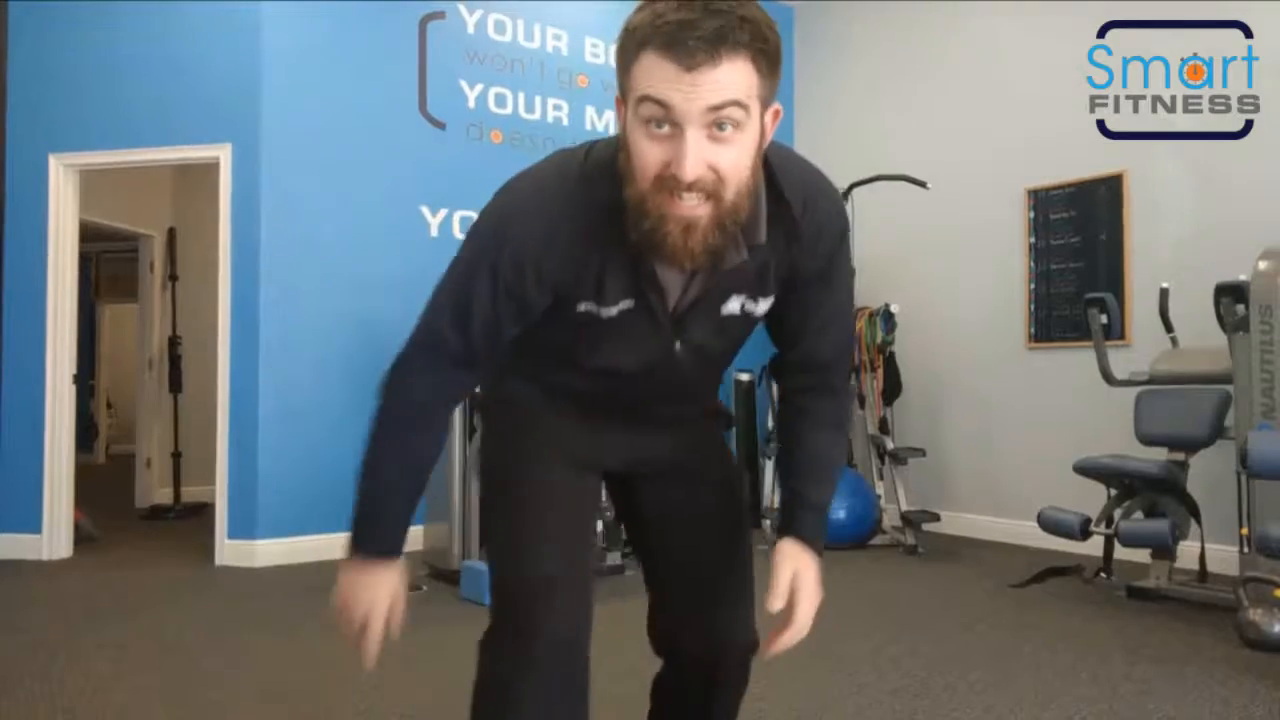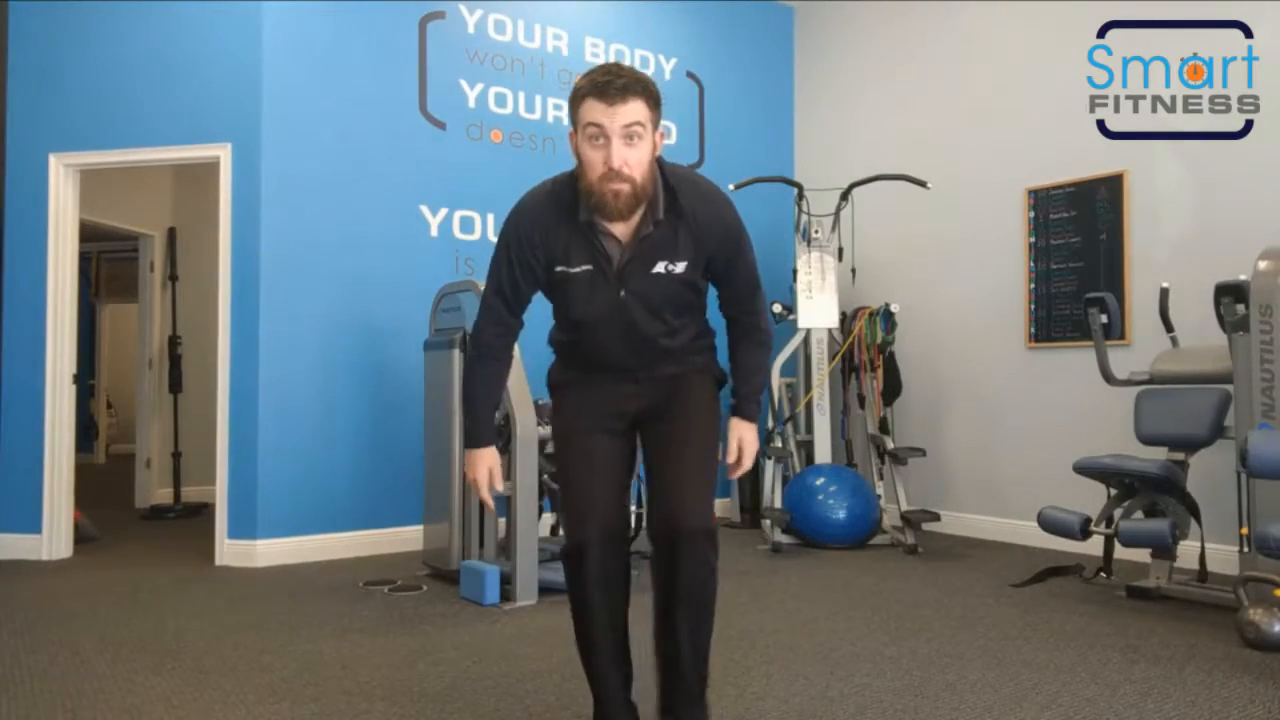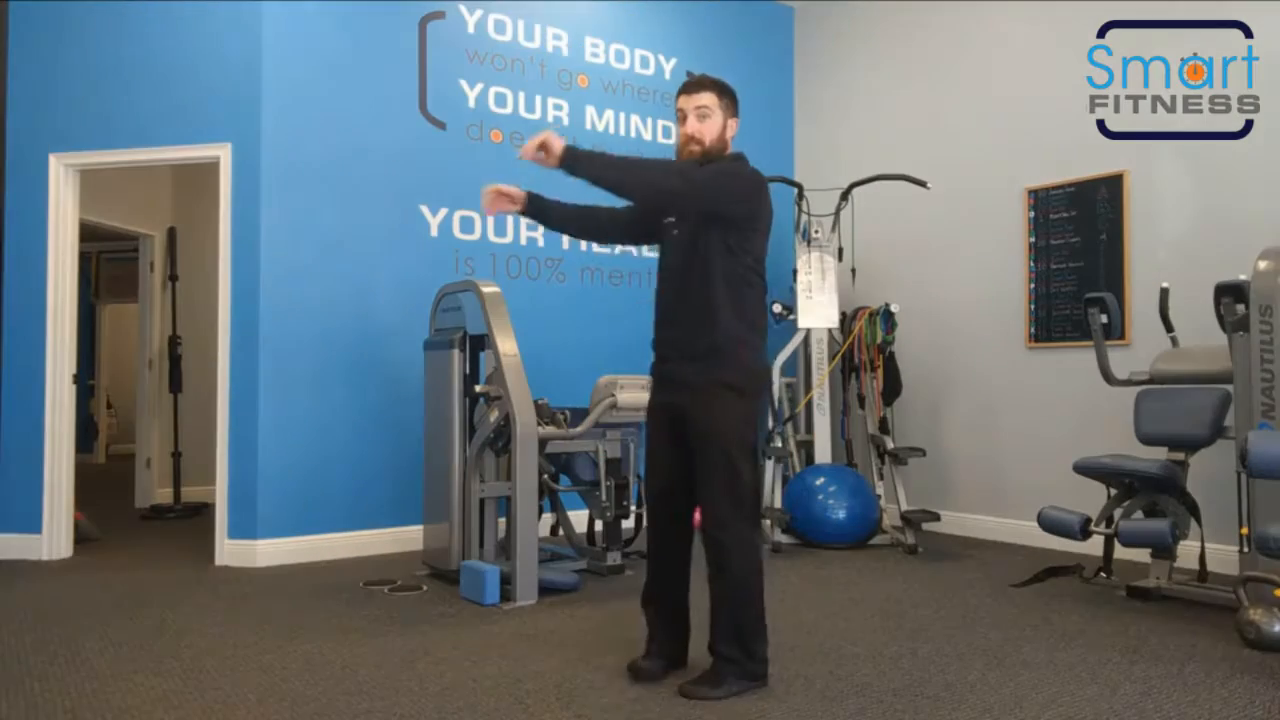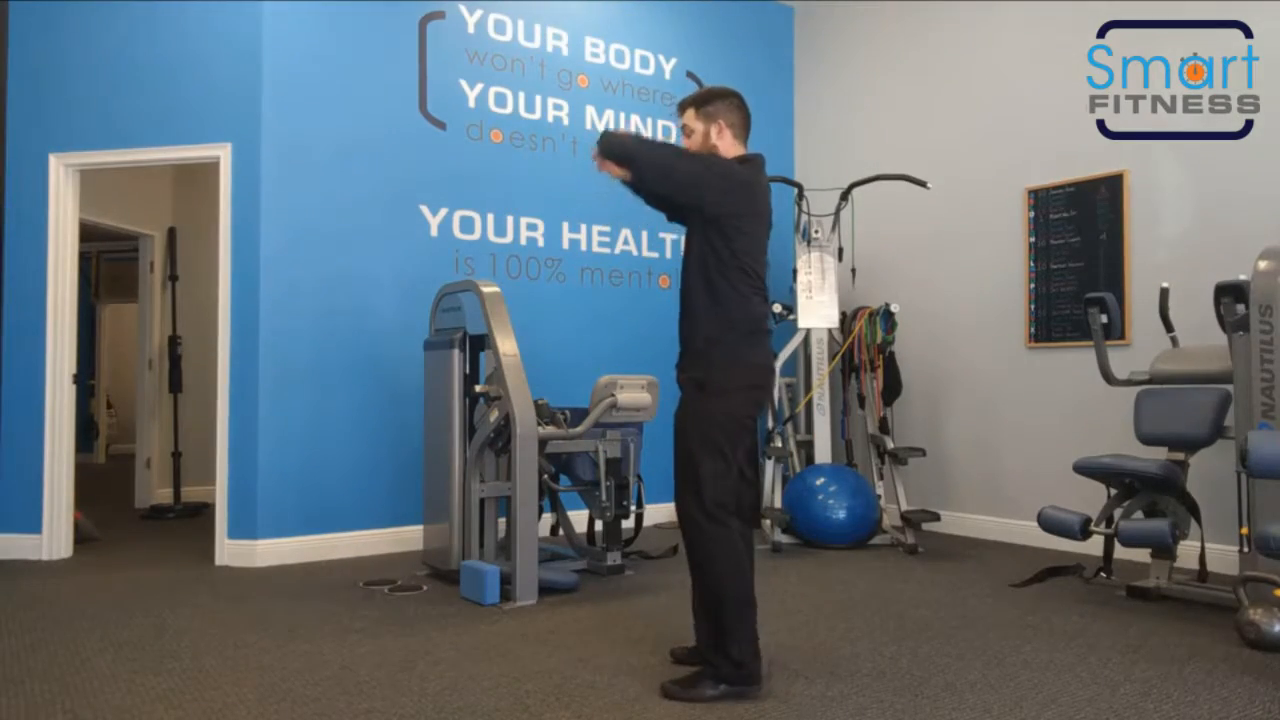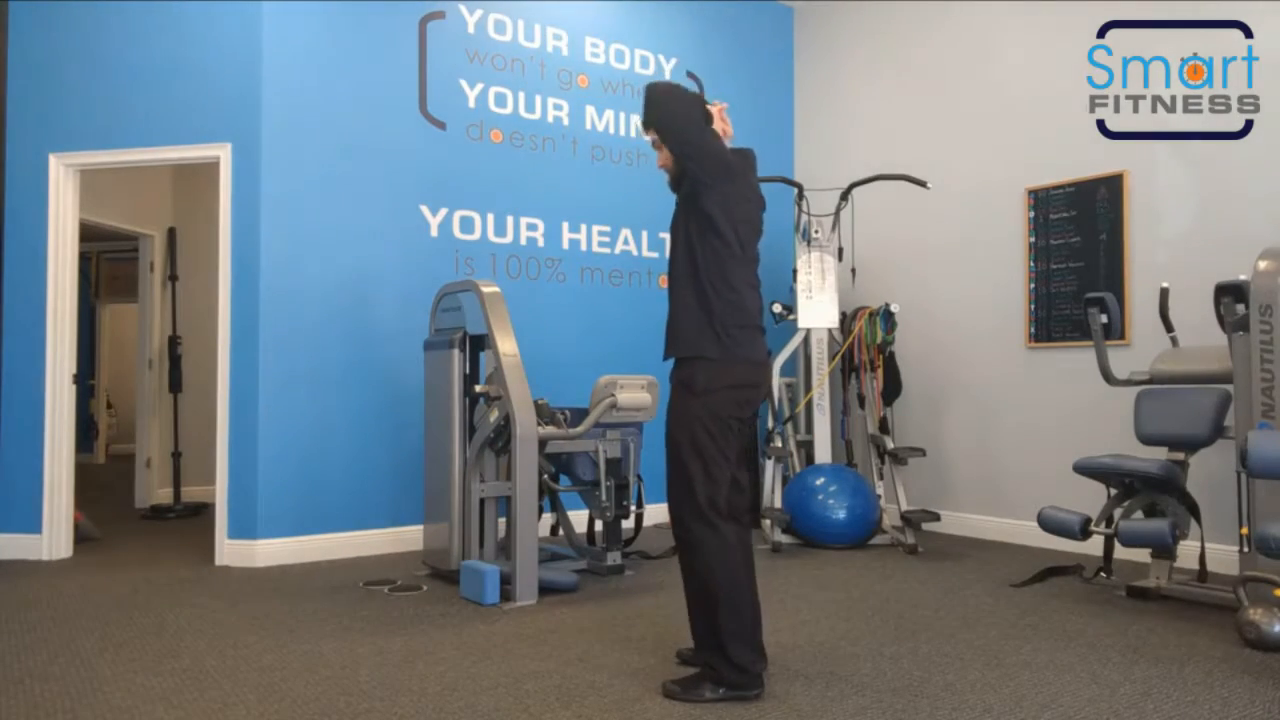
dt=1s
person 1, frame 1
left shoulder: (809, 214)
right shoulder: (542, 212)
left elbow: (815, 379)
right elbow: (429, 375)
left wrist: (803, 533)
right wrist: (376, 546)
left hip: (679, 422)
right hip: (544, 415)
left knee: (716, 640)
right knee: (543, 630)
person 1, frame 2
left shoulder: (704, 207)
right shoulder: (538, 216)
left elbow: (747, 311)
right elbow: (496, 326)
left wrist: (747, 410)
right wrist: (480, 435)
left hip: (682, 380)
right hip: (587, 385)
left knee: (686, 527)
right knee: (594, 540)
person 1, frame 3
left shoulder: (741, 185)
right shoulder: (678, 199)
left elbow: (655, 179)
right elbow: (612, 224)
left wrist: (569, 154)
right wrist: (531, 205)
left hip: (729, 382)
right hip: (674, 377)
left knee: (728, 519)
right knee: (665, 512)
left ankle: (742, 661)
right ankle: (667, 644)
person 1, frame 4
left shoulder: (730, 181)
right shoulder: (733, 185)
left elbow: (634, 149)
right elbow: (675, 200)
left wrist: (616, 148)
right wrist: (628, 174)
left hip: (723, 374)
right hip: (732, 369)
left knee: (709, 514)
right knee: (727, 511)
left ankle: (733, 667)
right ankle: (726, 644)
person 1, frame 5
left shoulder: (716, 170)
right shoulder: (731, 179)
left elbow: (657, 101)
right elbow: (683, 138)
left wrist: (704, 118)
right wrist: (708, 122)
left hip: (713, 370)
right hip: (736, 365)
left knee: (702, 516)
right knee: (723, 512)
left ankle: (734, 669)
right ankle: (734, 648)
